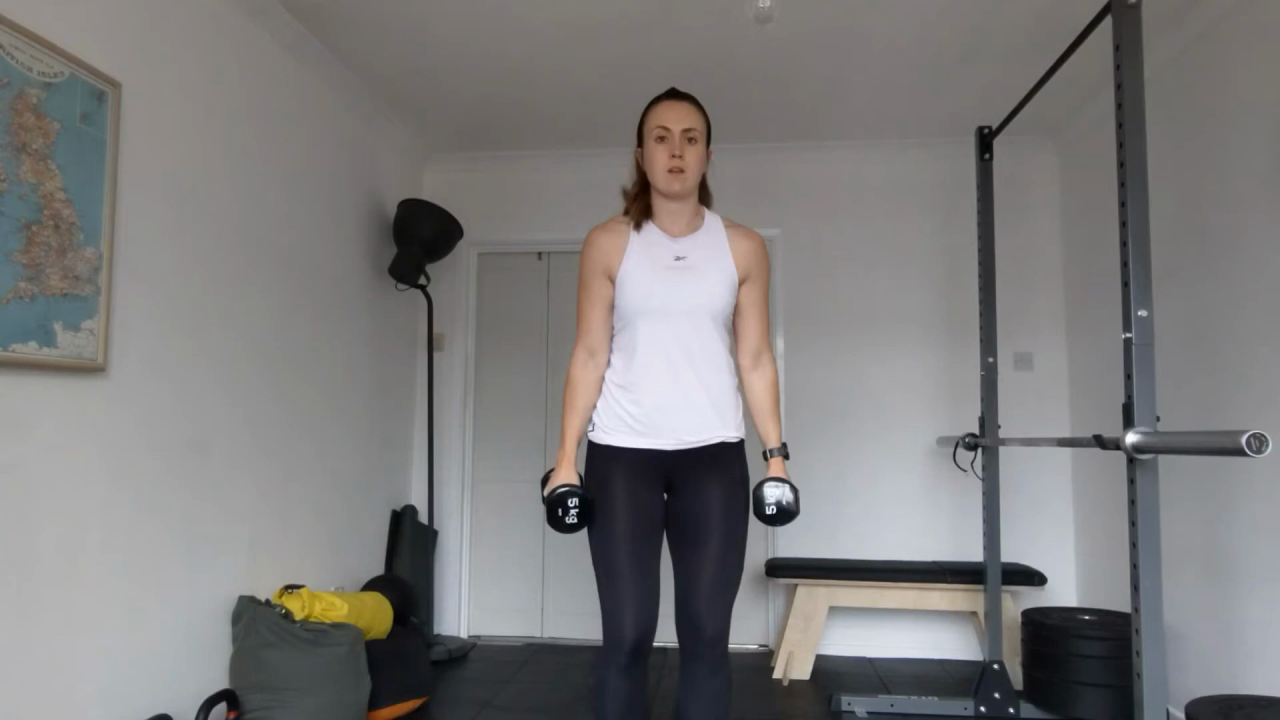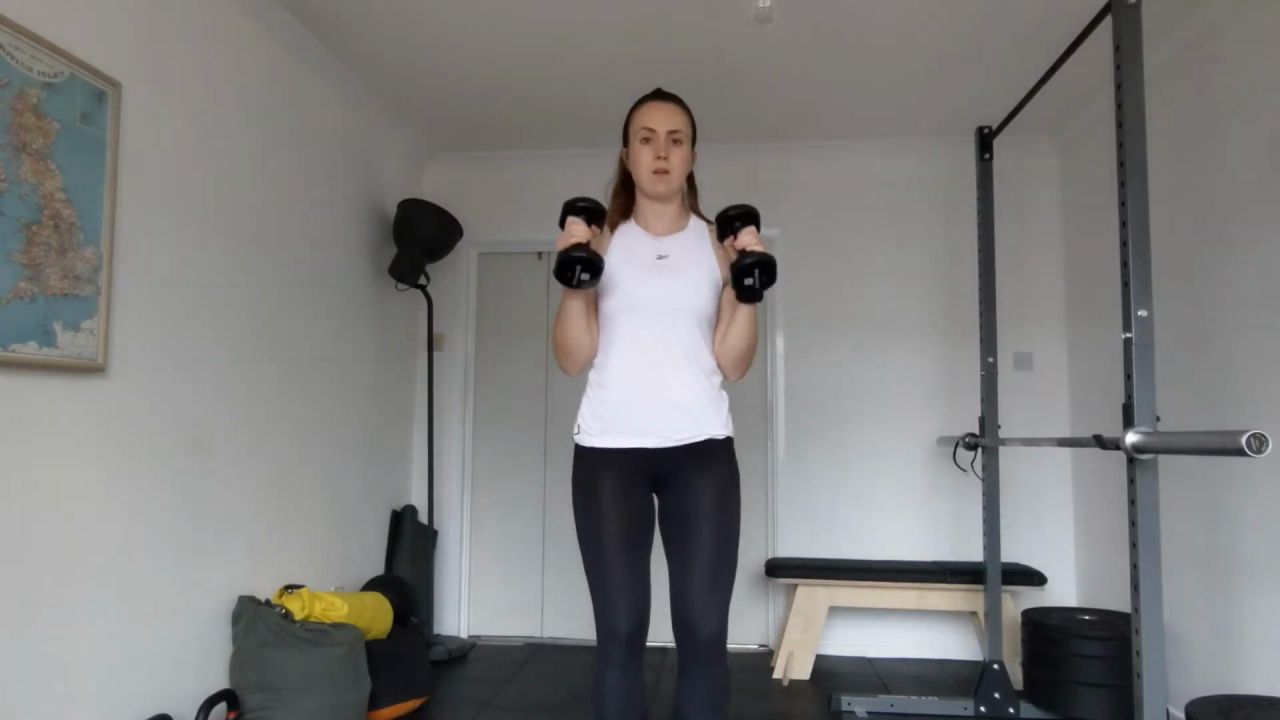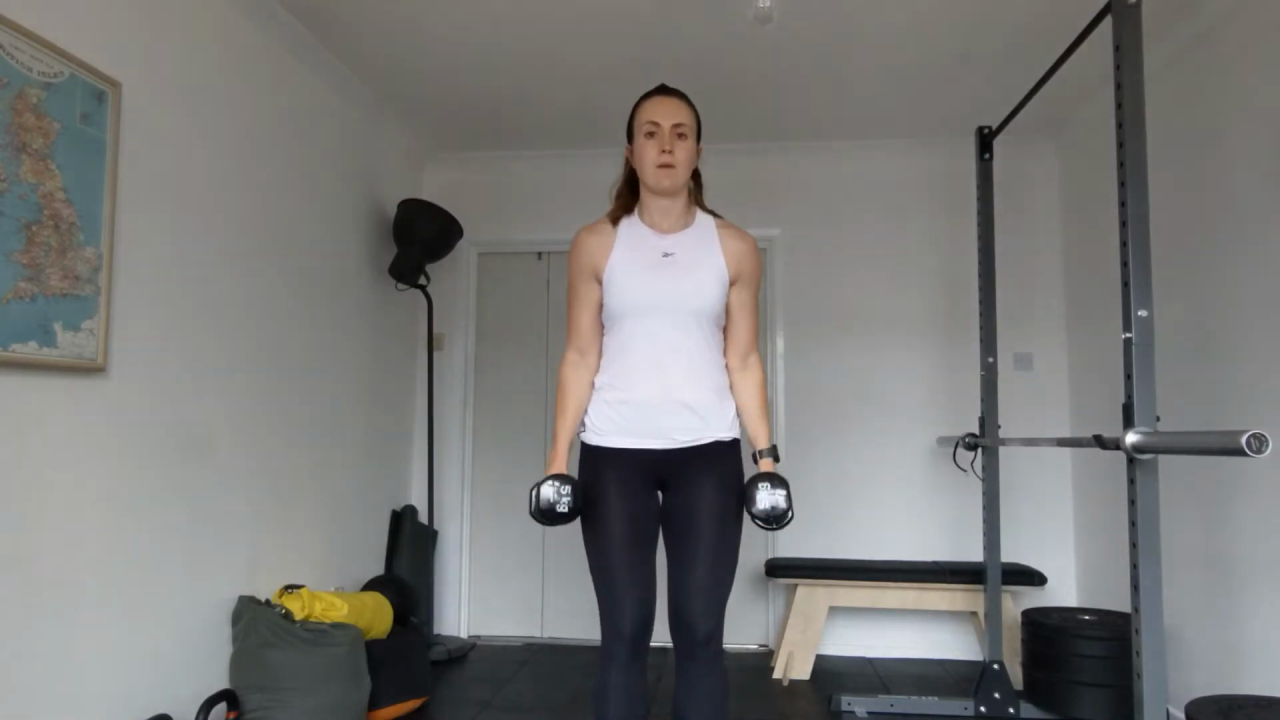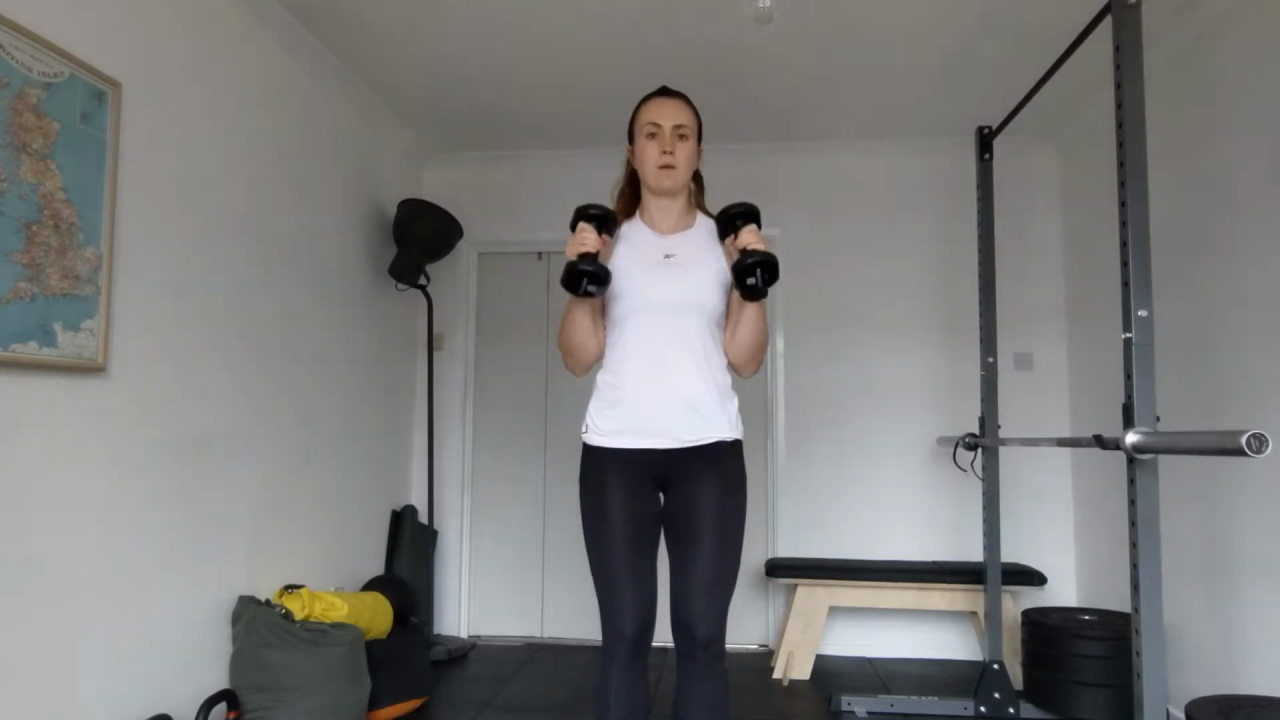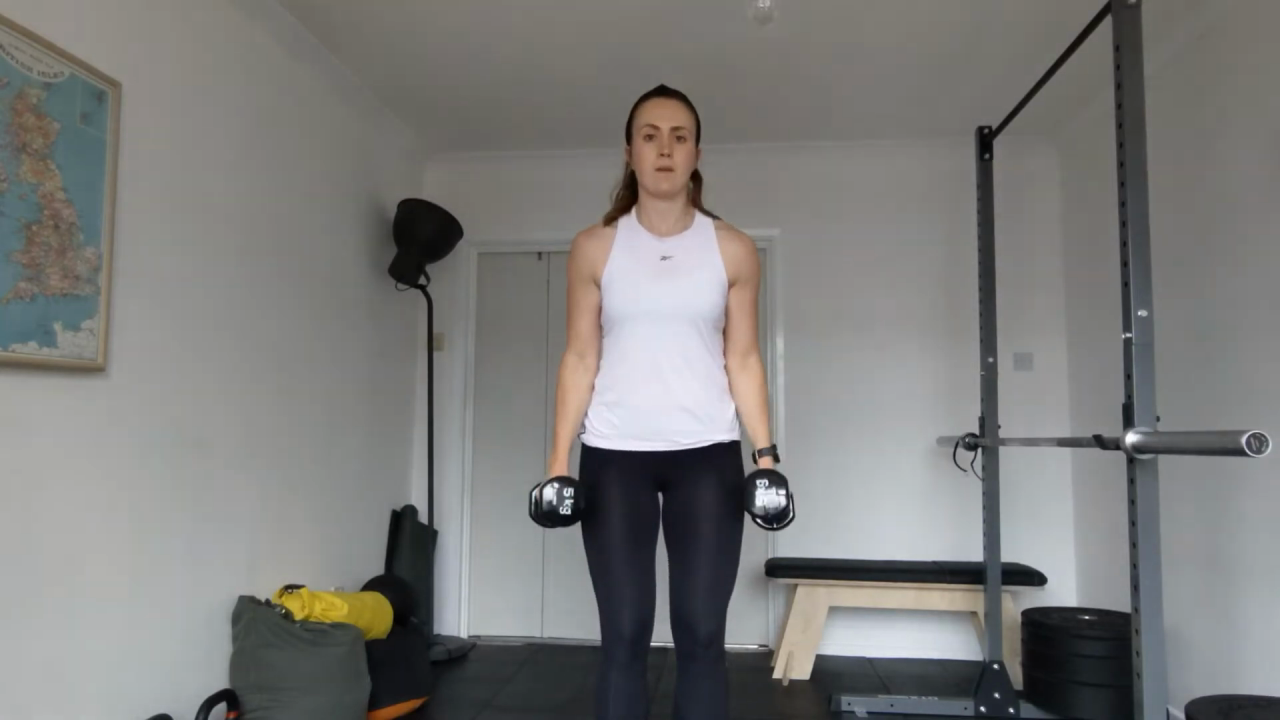
dt=1s
person 1, frame 1
left shoulder: (743, 247)
right shoulder: (608, 244)
left elbow: (755, 358)
right elbow: (588, 356)
left wrist: (776, 452)
right wrist: (565, 457)
left hip: (714, 456)
right hip: (623, 454)
left knee: (705, 633)
right knee: (627, 633)
person 1, frame 2
left shoulder: (722, 246)
right shoulder: (595, 241)
left elbow: (732, 363)
right elbow: (573, 358)
right wrist: (574, 278)
left hip: (701, 451)
right hip: (608, 452)
left knee: (703, 631)
right knee: (620, 633)
person 1, frame 3
left shoulder: (734, 247)
right shoulder: (595, 244)
left elbow: (743, 361)
right elbow: (580, 357)
left wrist: (766, 453)
right wrist: (558, 454)
left hip: (707, 455)
right hip: (615, 454)
left knee: (700, 633)
right knee: (624, 634)
person 1, frame 4
left shoulder: (730, 241)
right shoulder: (600, 238)
left elbow: (744, 361)
right elbow: (579, 358)
left hip: (708, 452)
right hip: (616, 452)
left knee: (702, 634)
right knee: (626, 634)
person 1, frame 5
left shoulder: (732, 249)
right shoulder: (595, 247)
left elbow: (742, 361)
right elbow: (579, 359)
left wrist: (766, 454)
right wrist: (558, 458)
left hip: (706, 457)
right hip: (614, 457)
left knee: (701, 635)
right knee: (624, 636)
